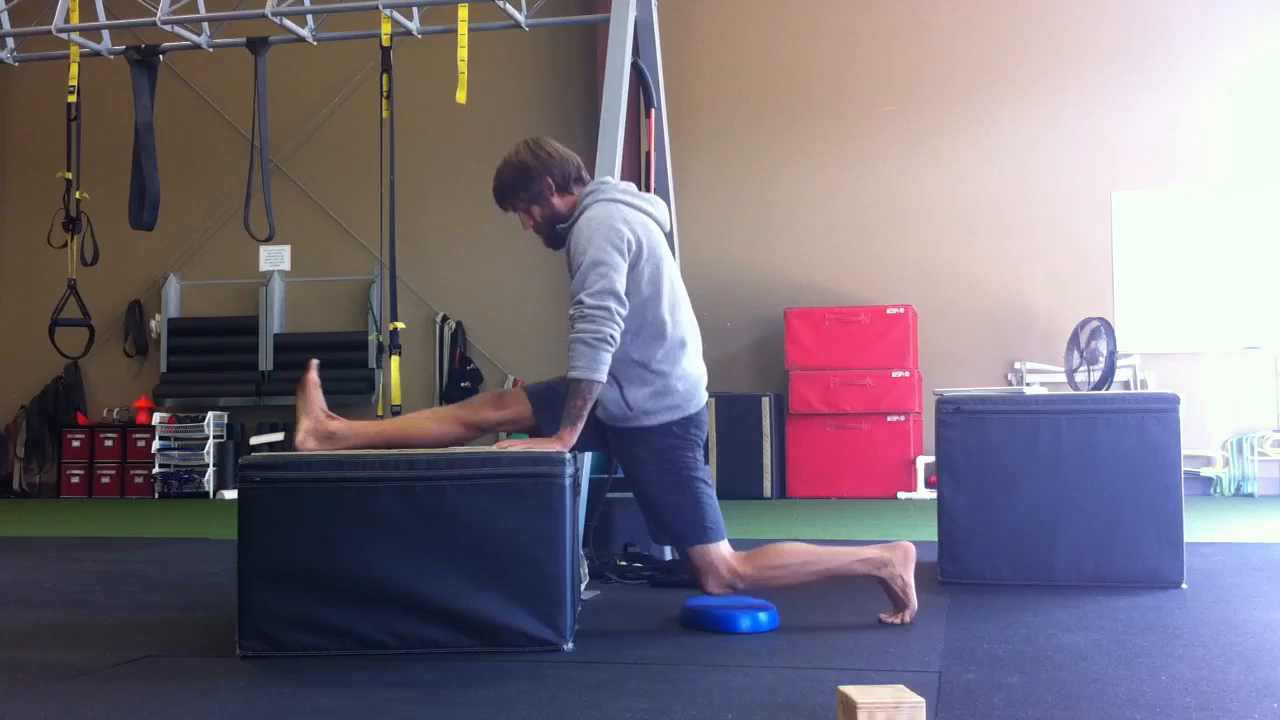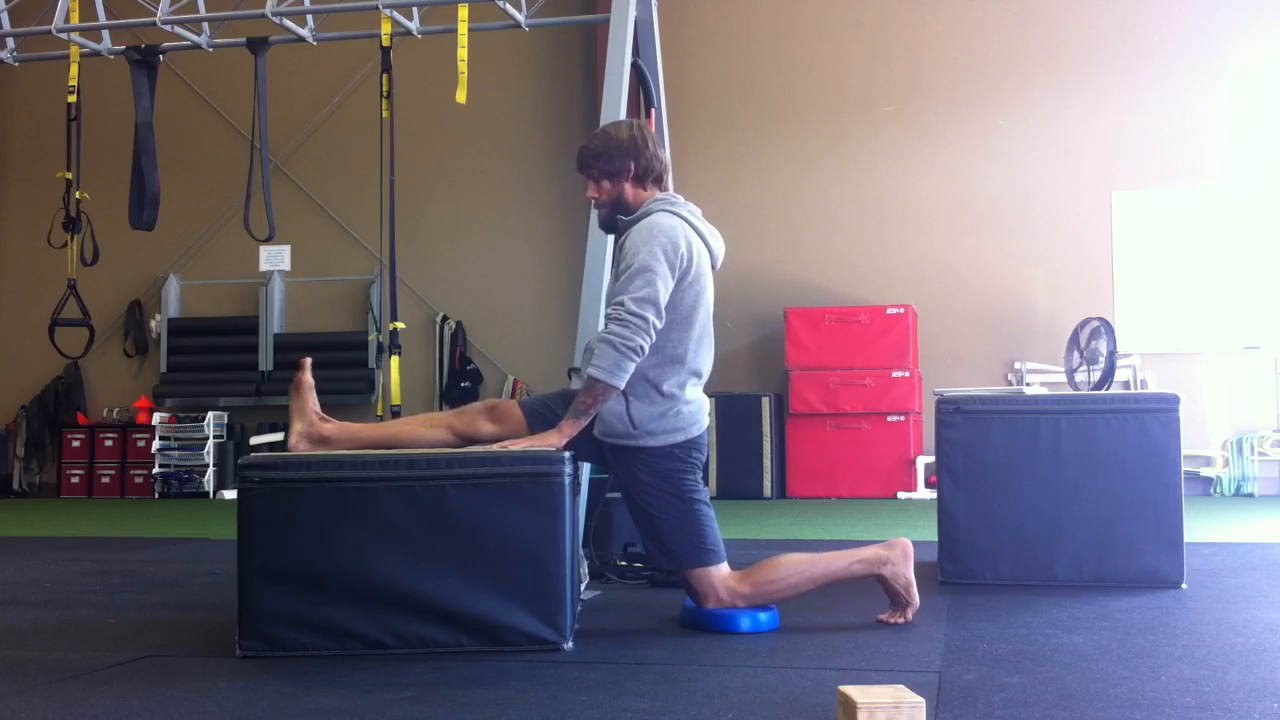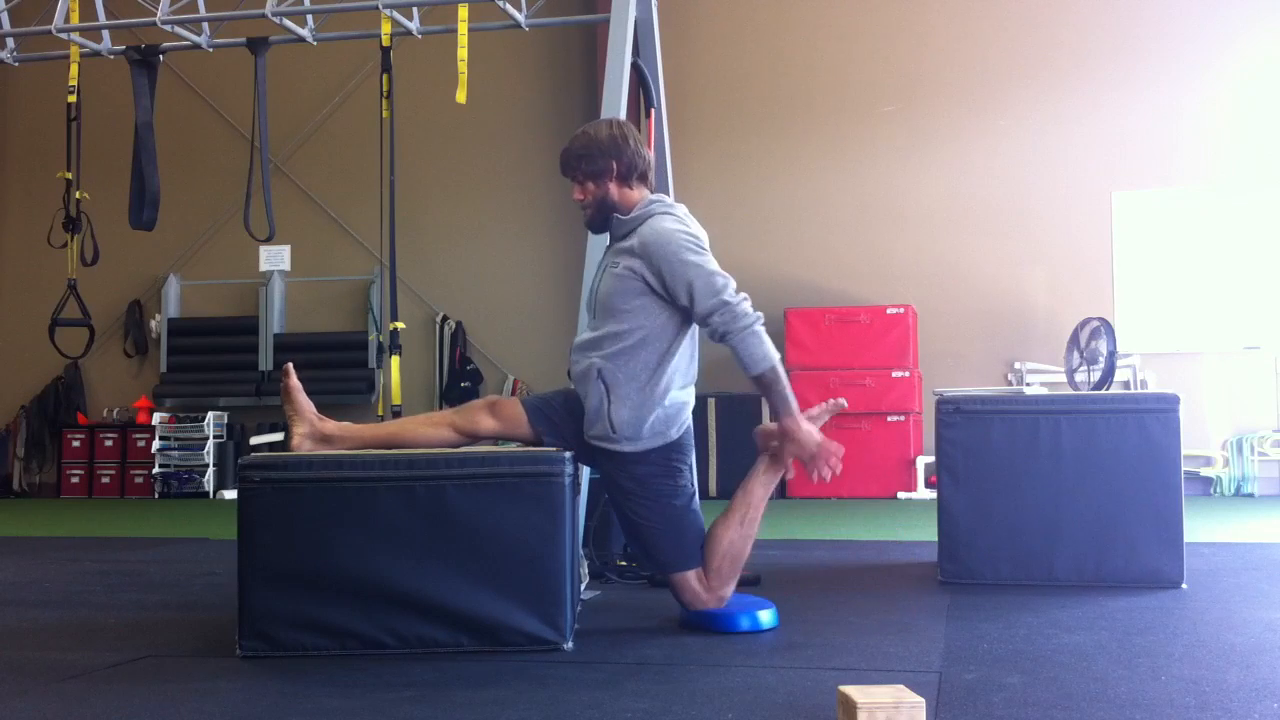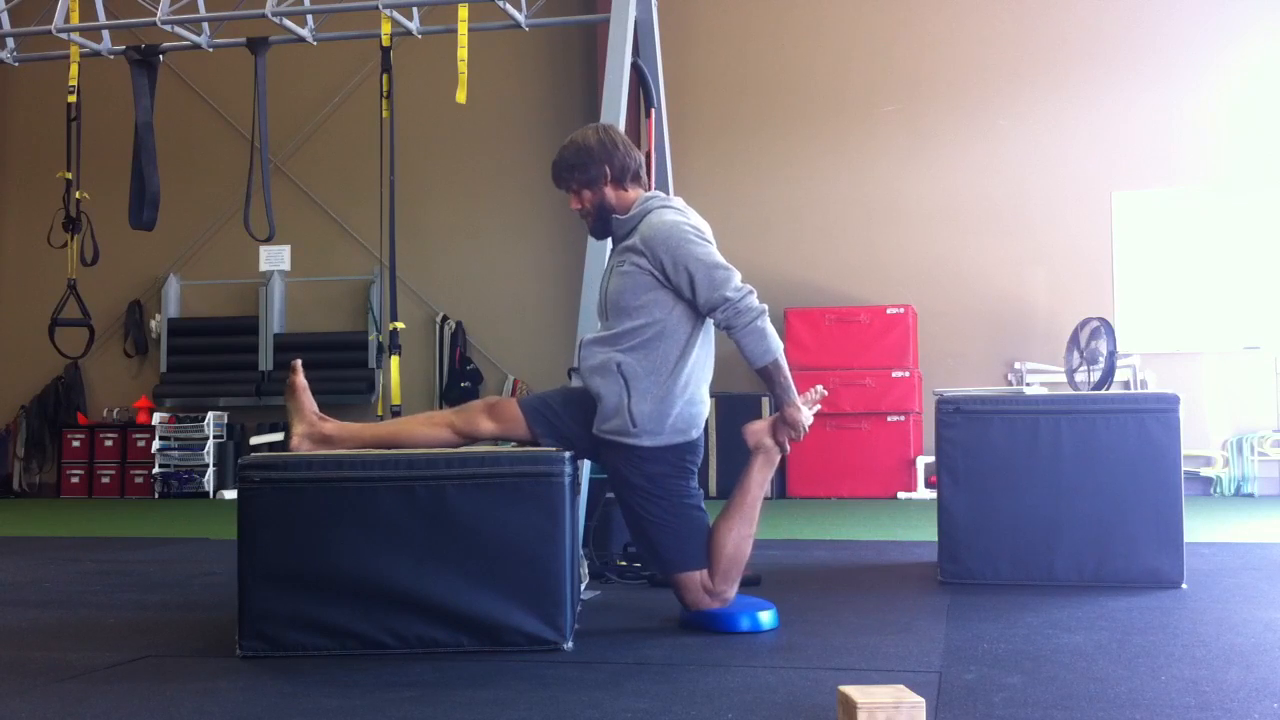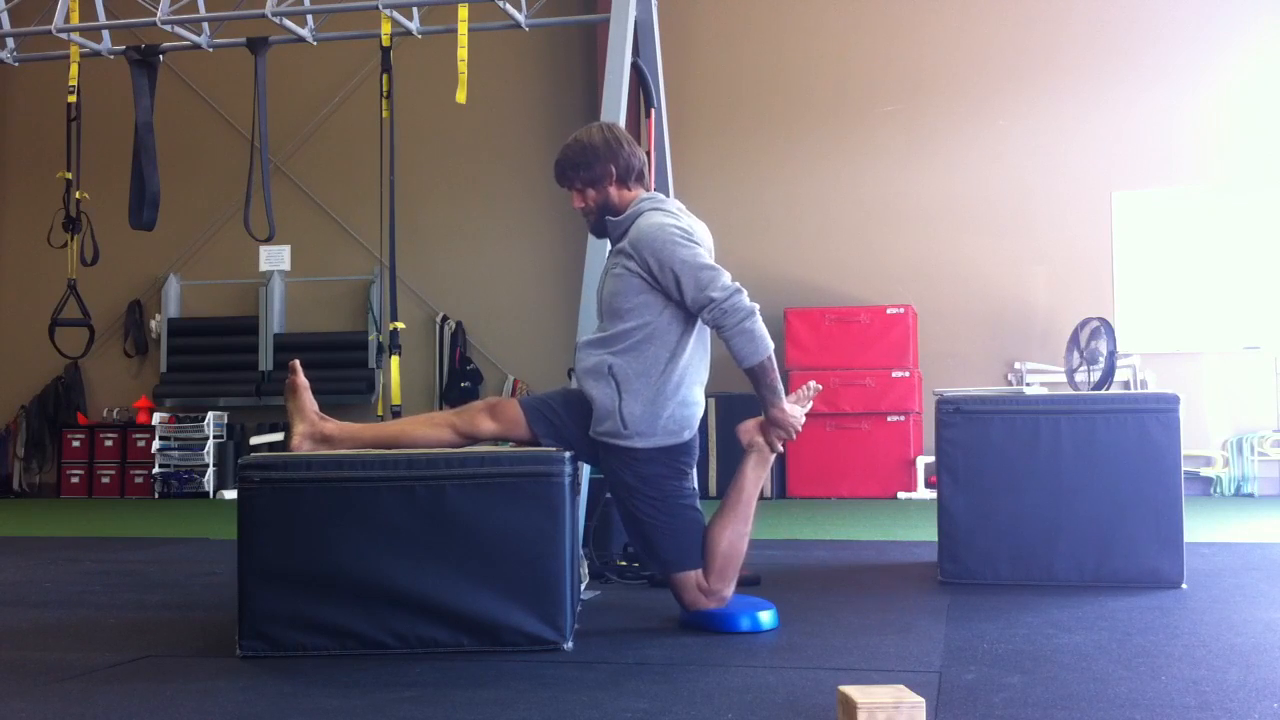
dt=1s
person 1, frame 1
left shoulder: (597, 223)
right shoulder: (613, 213)
left elbow: (596, 334)
left wrist: (565, 434)
left hip: (655, 414)
right hip: (637, 397)
left knee: (723, 577)
right knee: (491, 407)
left ankle: (884, 561)
right ankle: (333, 433)
person 1, frame 2
left shoulder: (655, 232)
right shoulder: (665, 228)
left elbow: (623, 342)
left wrist: (563, 430)
left hip: (650, 433)
right hip: (636, 415)
left knee: (721, 595)
right knee: (484, 418)
left ankle: (881, 560)
right ankle: (327, 434)
person 1, frame 3
left shoulder: (663, 234)
right shoulder: (629, 236)
left elbow: (738, 322)
left wrist: (791, 420)
left hip: (642, 437)
right hip: (598, 414)
left knee: (707, 593)
right knee: (483, 417)
right ankle: (329, 435)
person 1, frame 4
left shoulder: (665, 228)
right shoulder: (634, 234)
left elbow: (743, 310)
left wrist: (789, 405)
left hip: (652, 432)
right hip: (604, 408)
left knee: (710, 593)
right knee: (484, 417)
right ankle: (328, 435)
person 1, frame 5
left shoulder: (655, 230)
right shoulder: (641, 231)
left elbow: (736, 313)
left wrist: (776, 409)
left hip: (646, 433)
right hip: (608, 410)
left knee: (708, 593)
right knee: (484, 417)
right ankle: (329, 435)
